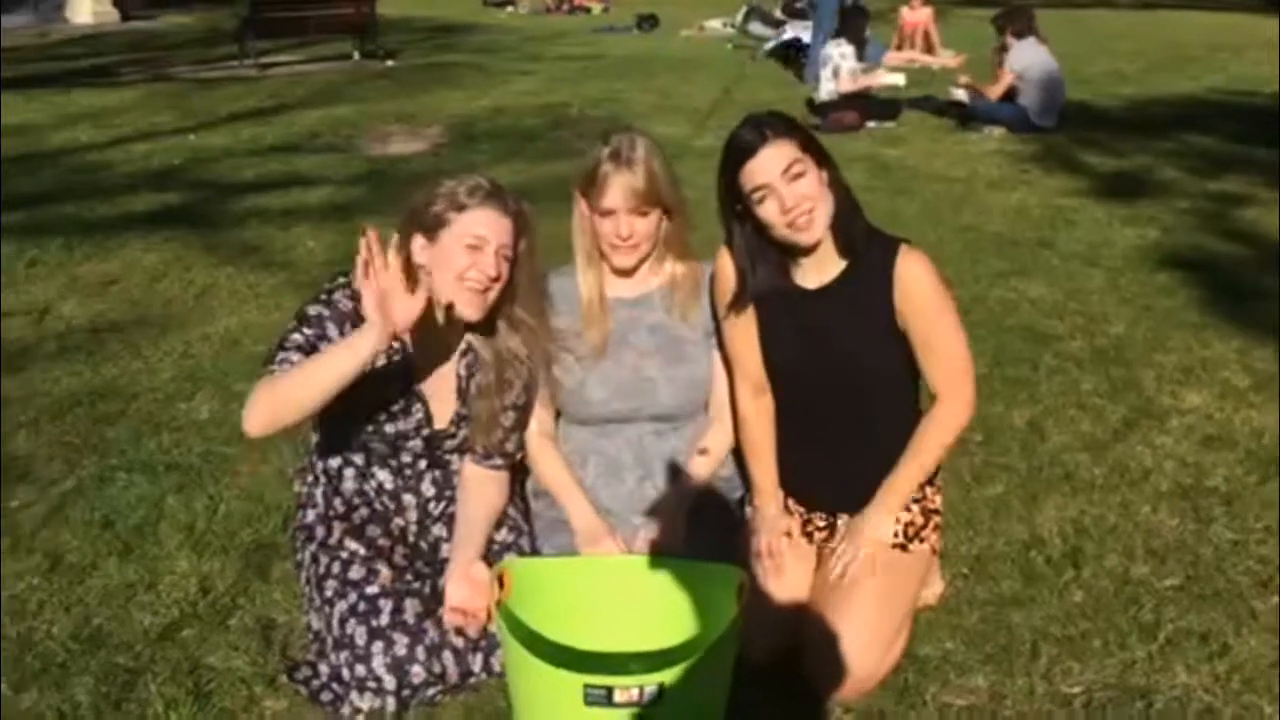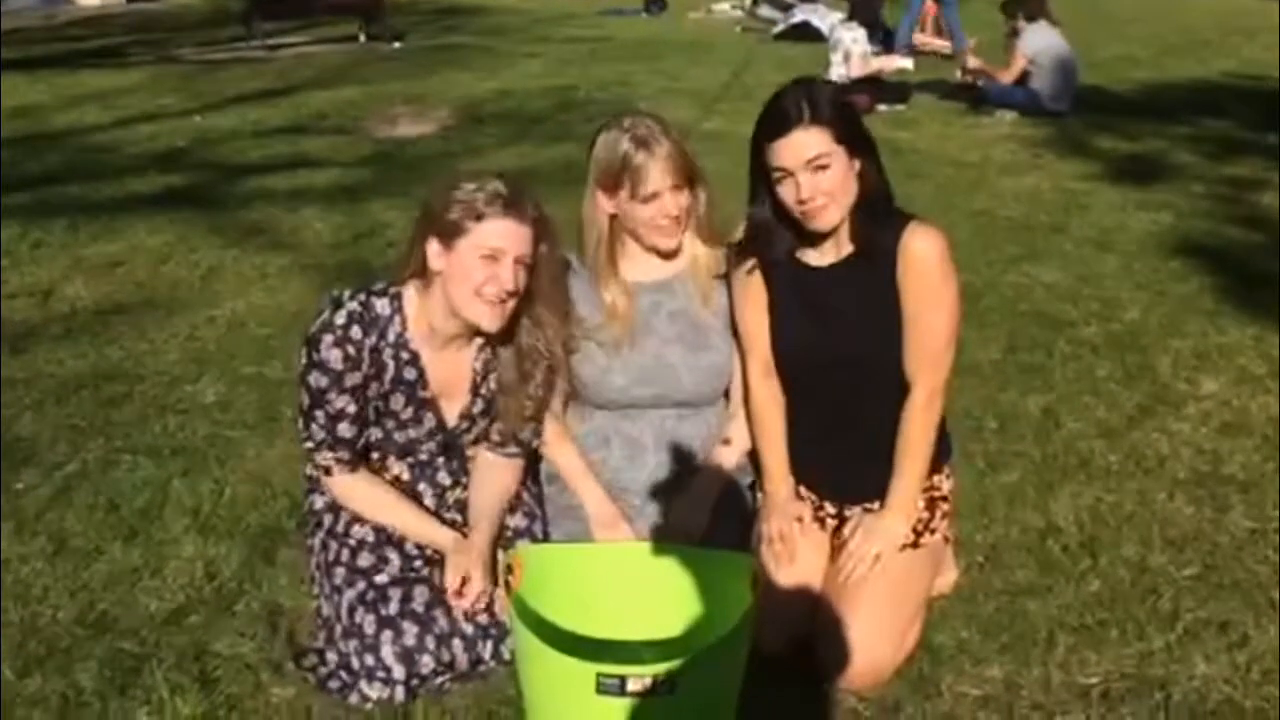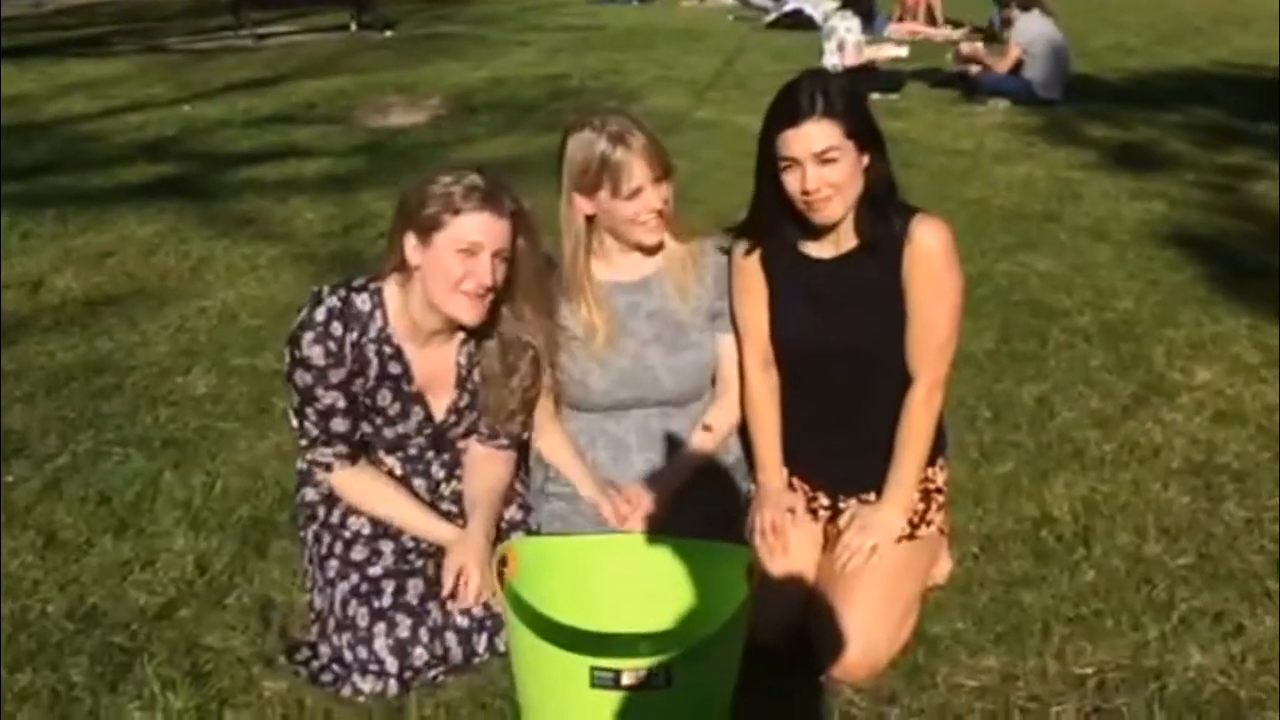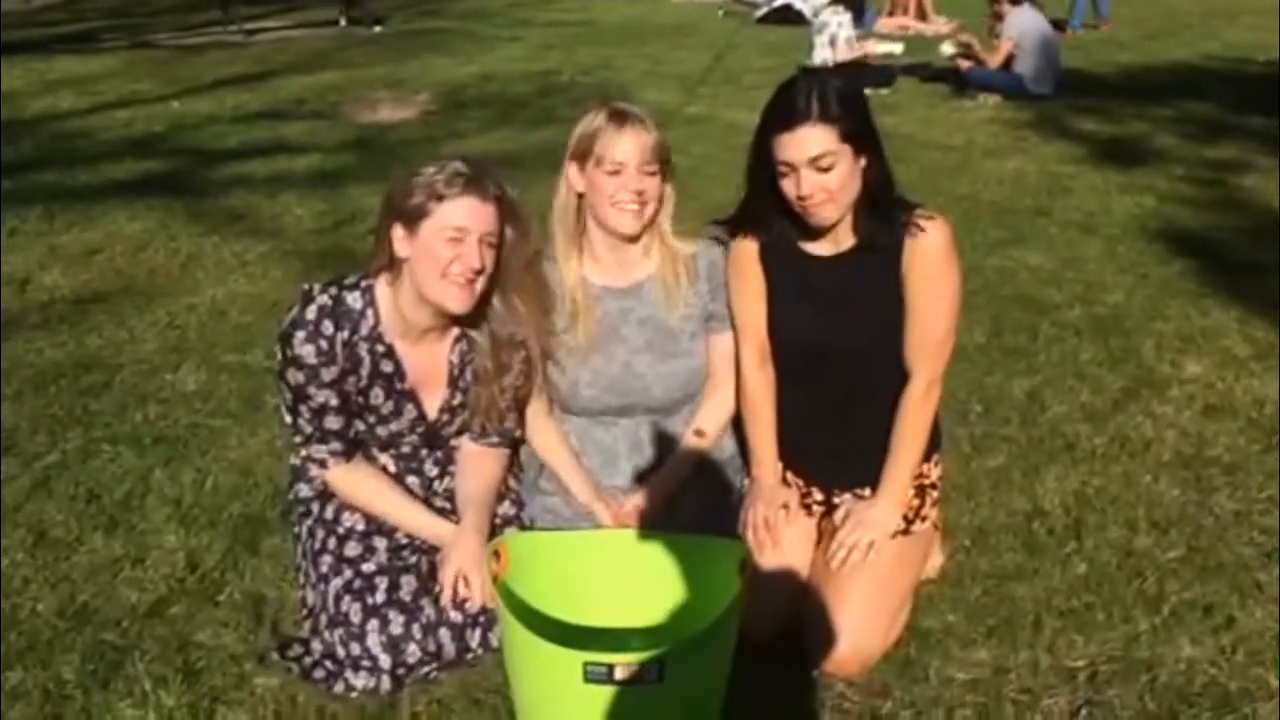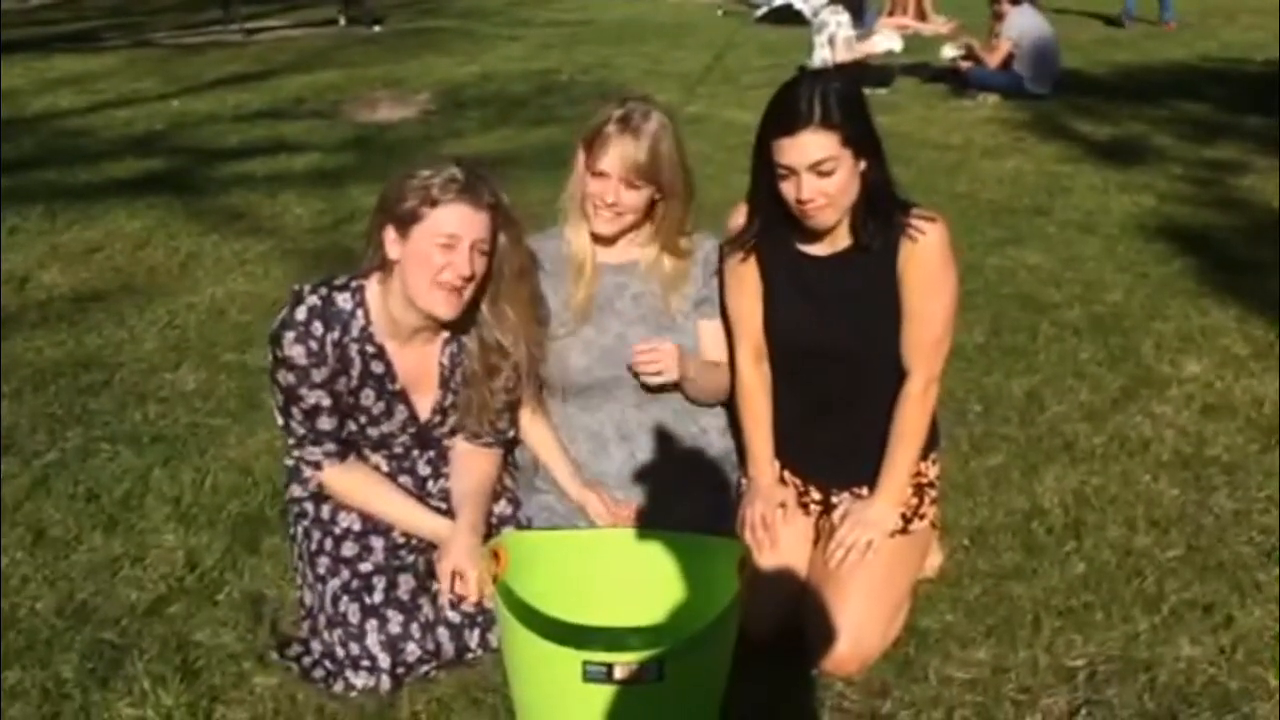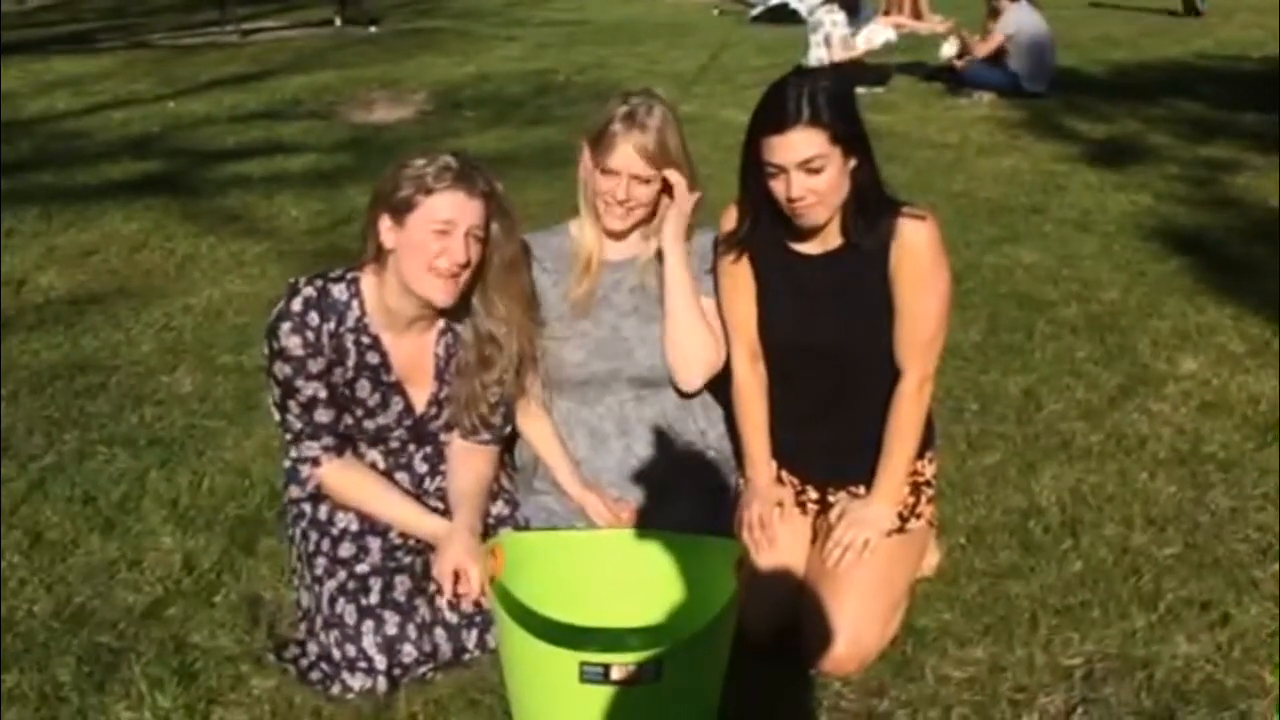
dt=0.7s
person 1, frame 1
left shoulder: (902, 269)
right shoulder: (738, 270)
left elbow: (955, 400)
right elbow: (752, 394)
left wrist: (880, 512)
right wrist: (766, 505)
left hip: (889, 497)
right hip: (794, 496)
left knee: (840, 674)
right knee: (754, 645)
left ankle: (908, 571)
right ankle: (836, 576)
person 1, frame 2
left shoulder: (914, 248)
right shoulder: (756, 249)
left elbow: (926, 390)
right elbow: (763, 376)
left wrist: (893, 518)
right wrist: (777, 491)
left hip: (901, 482)
right hip: (805, 482)
left knee: (854, 666)
right knee: (769, 638)
left ankle: (922, 560)
person 1, frame 3
left shoulder: (920, 241)
right shoulder: (759, 241)
left elbow: (926, 383)
right elbow: (759, 366)
left wrist: (891, 510)
right wrist: (770, 483)
left hip: (896, 473)
right hip: (798, 472)
left knee: (848, 658)
right knee: (763, 629)
left ankle: (916, 551)
right ankle: (839, 553)
person 1, frame 4
left shoulder: (920, 239)
right shoulder: (755, 232)
left elbow: (923, 380)
right elbow: (755, 360)
left wrist: (885, 505)
right wrist: (764, 479)
left hip: (889, 468)
right hip: (793, 466)
left knee: (841, 653)
right knee: (755, 624)
left ankle: (910, 545)
right ankle: (828, 544)
person 1, frame 5
left shoulder: (916, 240)
right shoulder: (752, 229)
left elbow: (921, 379)
right elbow: (751, 359)
left wrist: (884, 504)
right wrist: (762, 478)
left hip: (886, 466)
right hip: (789, 463)
left knee: (840, 652)
right knee: (752, 622)
left ankle: (907, 545)
right ankle: (826, 542)
person 1, frame 6
left shoulder: (907, 236)
right shoulder: (744, 229)
left elbow: (916, 377)
right elbow: (747, 359)
left wrist: (882, 501)
right wrist: (759, 477)
left hip: (881, 466)
right hip: (786, 462)
left knee: (836, 649)
right knee: (751, 622)
left ankle: (905, 544)
right ankle: (839, 544)
person 2, frame 1
left shoulder: (511, 344)
right shoulder: (347, 309)
left elbow: (489, 465)
right elbow: (258, 420)
left wrist: (466, 561)
right wrist: (373, 338)
left hip: (463, 514)
right hip: (355, 517)
right knee: (386, 676)
left ankle: (431, 594)
person 2, frame 2
left shoulder: (527, 338)
right shoulder: (350, 330)
left elbow: (502, 451)
right elbow: (340, 473)
left wrist: (479, 542)
right wrist: (450, 544)
left hip: (476, 503)
right hip: (367, 510)
right knee: (398, 659)
left ankle: (450, 582)
person 2, frame 3
left shoulder: (508, 328)
right shoulder: (332, 326)
left elbow: (493, 444)
right elbow: (340, 467)
left wrist: (478, 534)
right wrist: (451, 538)
left hip: (468, 496)
right hip: (361, 503)
right knee: (390, 650)
person 2, frame 4
left shoulder: (501, 324)
right shoulder: (324, 324)
left elbow: (485, 441)
right elbow: (334, 464)
left wrist: (472, 532)
right wrist: (445, 536)
left hip: (462, 497)
right hip: (353, 503)
right knee: (383, 648)
person 2, frame 5
left shoulder: (489, 325)
right shoulder: (314, 324)
left elbow: (479, 440)
right elbow: (327, 464)
left wrist: (468, 530)
right wrist: (442, 533)
left hip: (457, 498)
right hip: (351, 502)
right knee: (379, 652)
person 2, frame 6
left shoulder: (484, 318)
right shoulder: (309, 317)
left elbow: (476, 438)
right elbow: (323, 460)
left wrist: (466, 530)
right wrist: (440, 533)
left hip: (456, 498)
right hip: (348, 504)
right knee: (374, 655)
person 3, frame 1
left shoulder: (706, 290)
right shoulder: (554, 300)
left elbow: (725, 417)
right elbow: (535, 432)
left wrist: (676, 505)
right wrist: (585, 521)
left hip: (692, 507)
right hip: (579, 513)
person 3, frame 2
left shoulder: (727, 278)
right shoulder: (571, 286)
left elbow: (747, 407)
right elbow: (546, 416)
left wrist: (700, 496)
right wrist: (599, 506)
left hip: (702, 509)
right hip: (591, 513)
person 3, frame 3
left shoulder: (710, 267)
right shoulder: (552, 286)
left elbow: (733, 393)
right elbow: (540, 414)
left wrist: (666, 485)
right wrist: (595, 493)
left hip: (697, 502)
right hip: (584, 511)
person 3, frame 4
left shoulder: (704, 266)
right shoulder: (541, 280)
left elbow: (723, 388)
right elbow: (535, 411)
left wrist: (663, 484)
right wrist: (592, 500)
left hip: (691, 491)
right hip: (572, 498)
person 3, frame 5
left shoulder: (699, 259)
right shoulder: (537, 262)
left elbow: (720, 383)
left wrist: (686, 371)
right wrist: (577, 489)
left hip: (686, 485)
right hip: (569, 493)
person 3, frame 6
left shoulder: (700, 254)
right shoulder: (538, 260)
left elbow: (694, 373)
right elbow: (524, 398)
left wrist: (673, 245)
right wrist: (577, 489)
left hip: (683, 483)
right hip: (565, 494)
